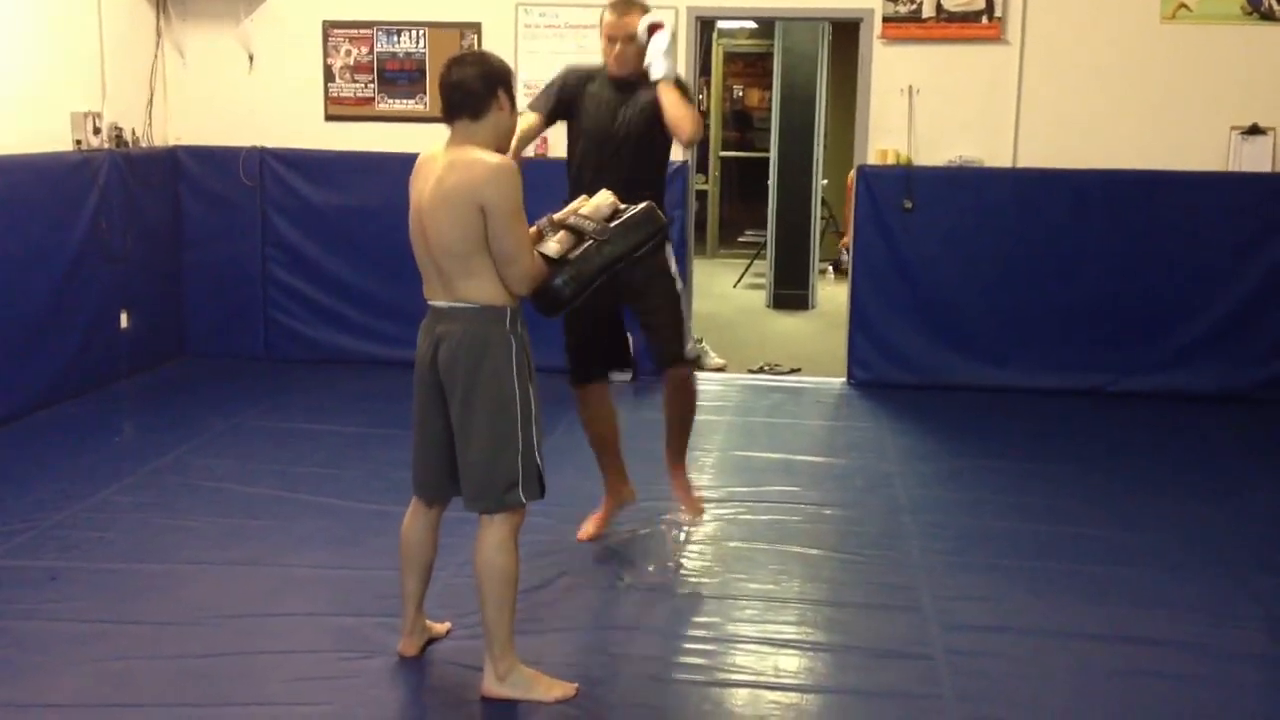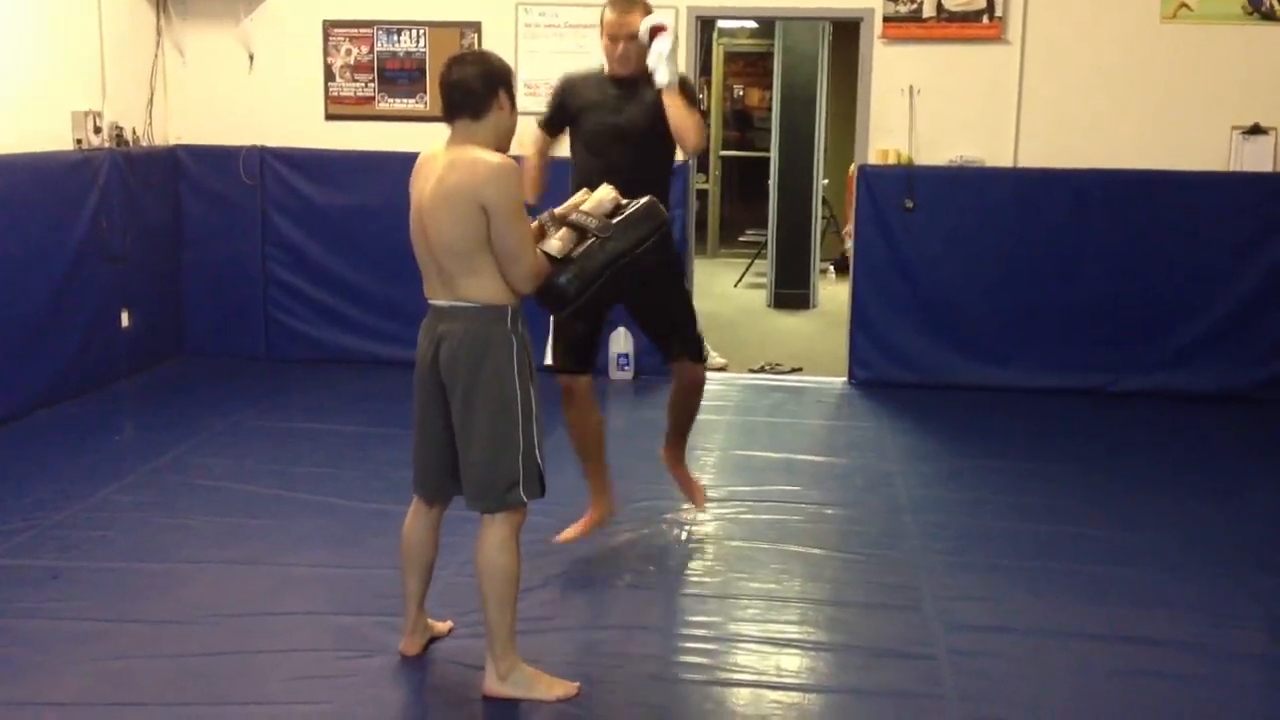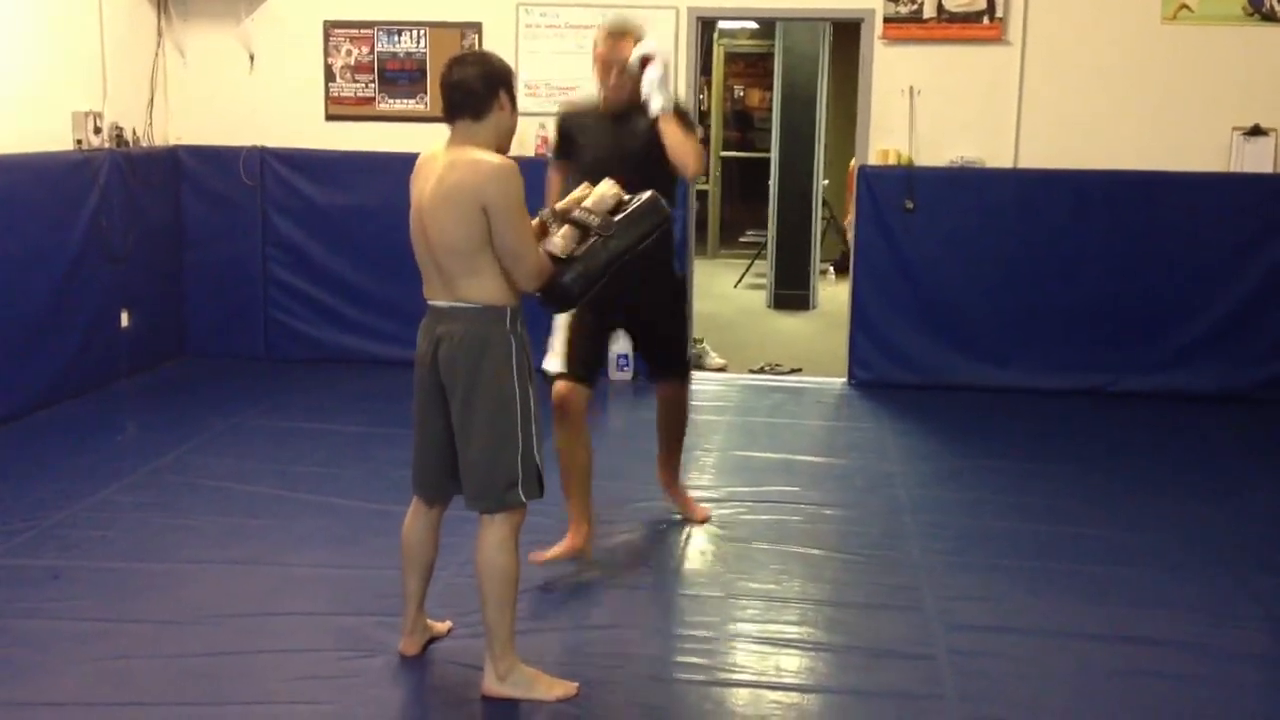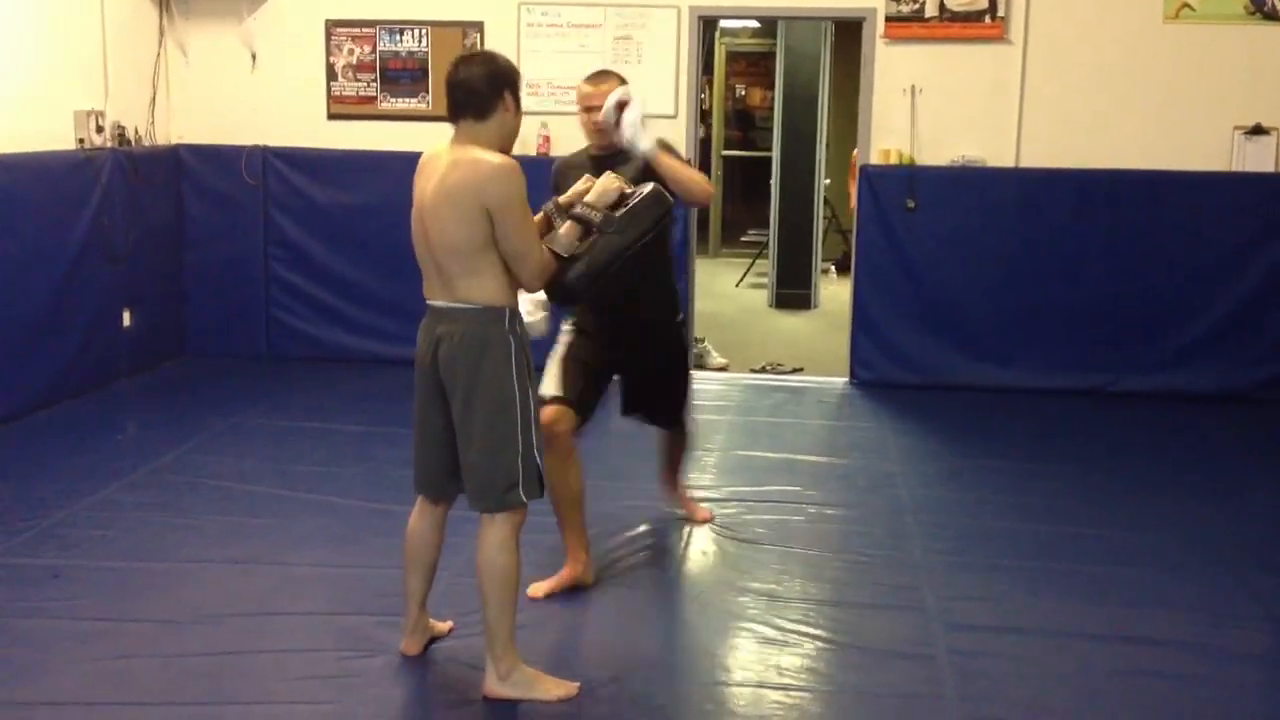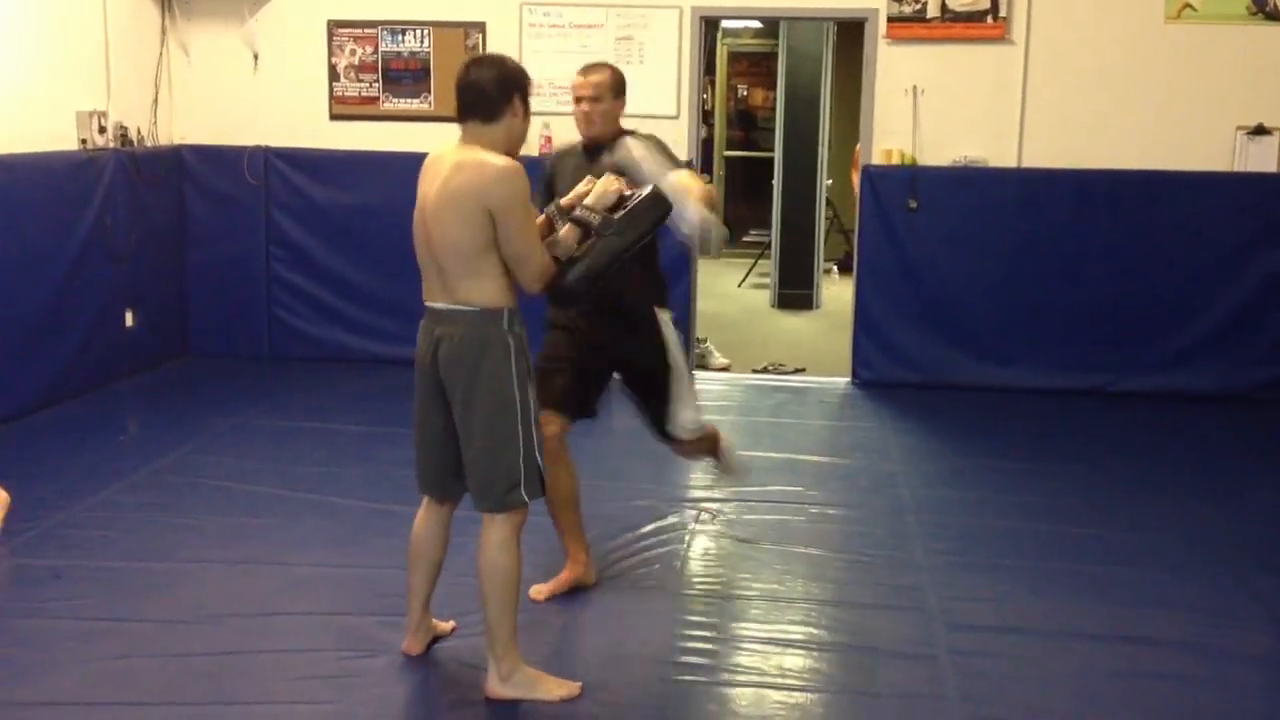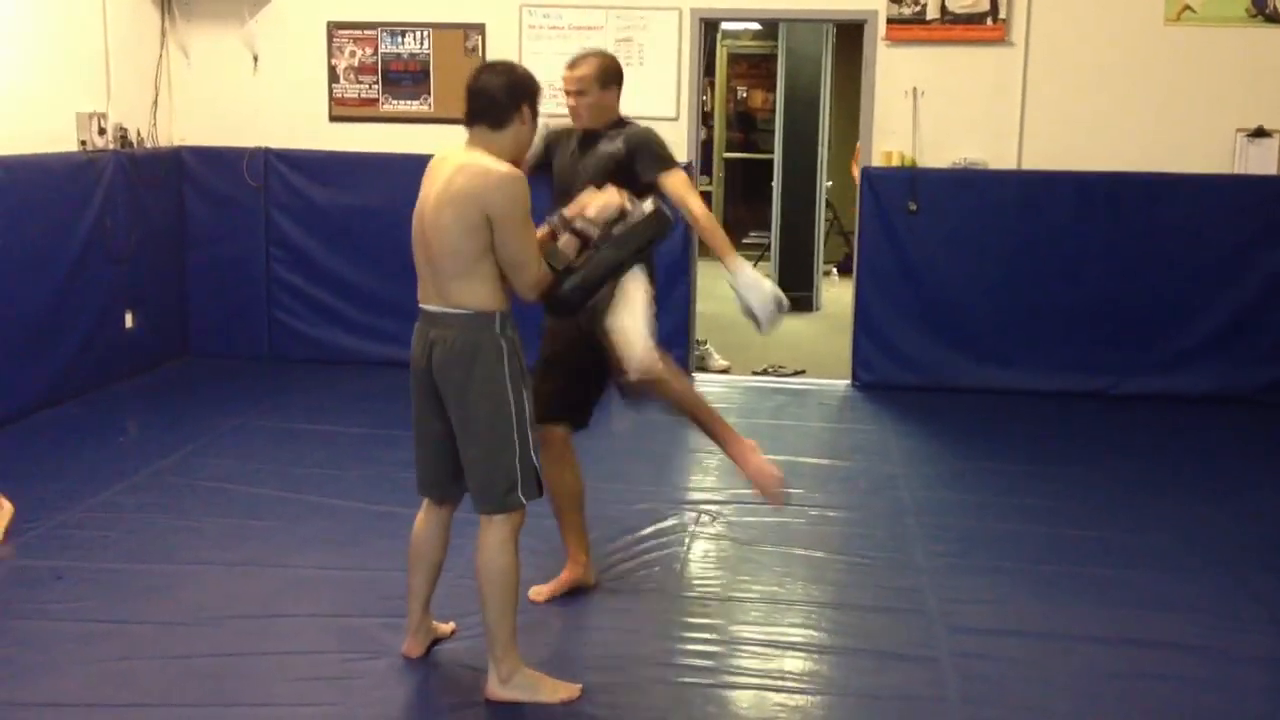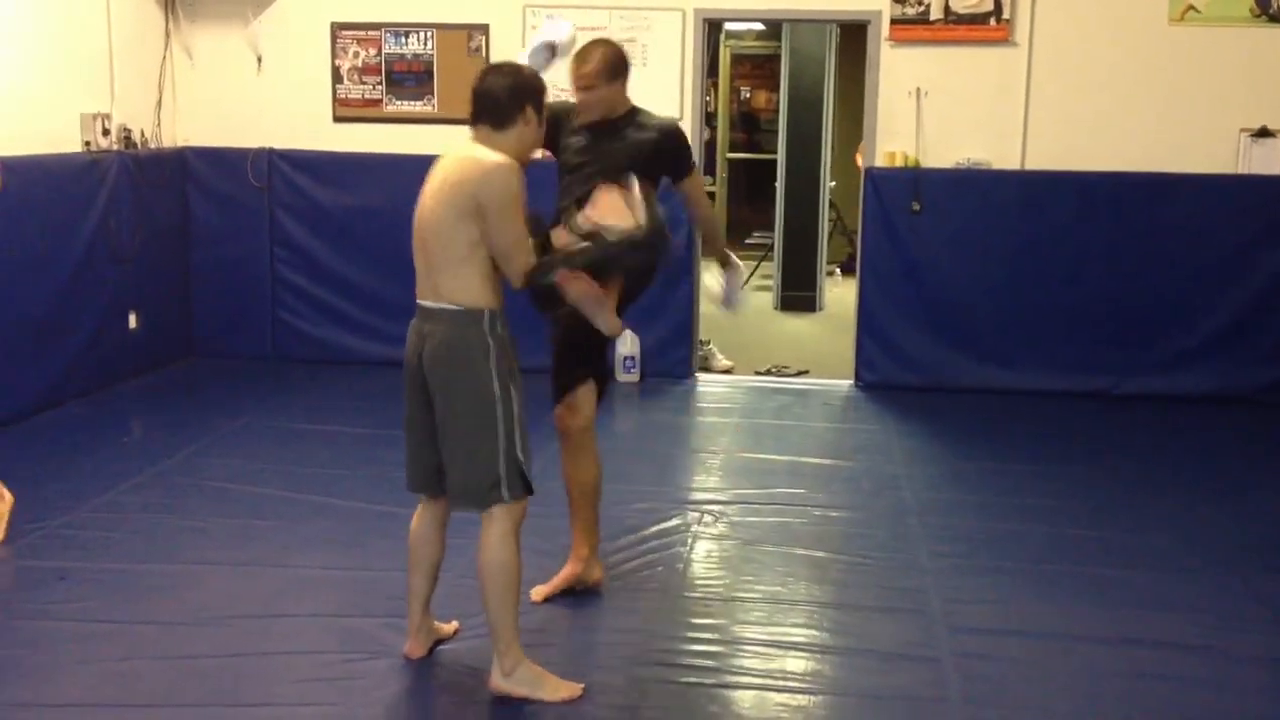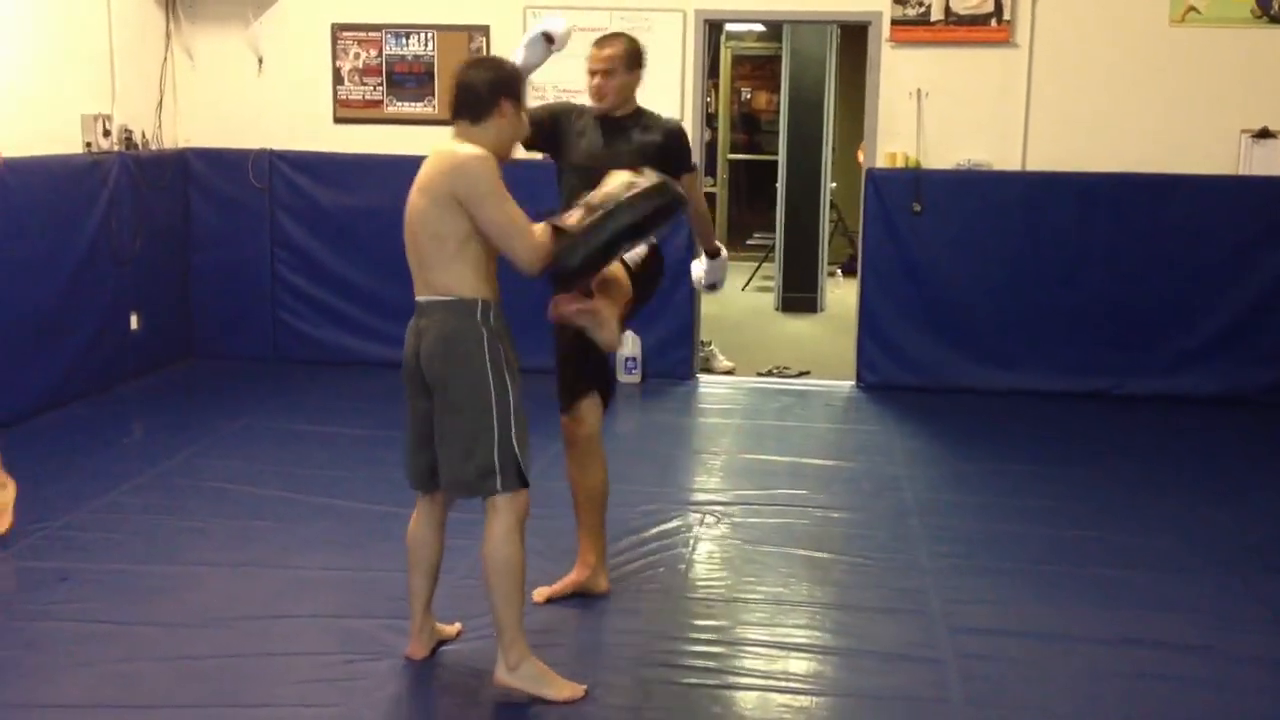
dt=0.1s
person 1, frame 1
left shoulder: (425, 167)
right shoulder: (495, 170)
right elbow: (521, 277)
left wrist: (549, 225)
left hip: (437, 330)
right hip: (487, 338)
left knee: (428, 495)
right knee: (501, 510)
left ankle: (412, 627)
right ankle: (502, 669)
person 1, frame 2
left shoulder: (425, 166)
right shoulder: (495, 171)
right elbow: (525, 277)
left hip: (438, 329)
right hip: (488, 338)
left knee: (430, 495)
right knee: (503, 509)
left ankle: (413, 626)
right ankle: (503, 668)
person 1, frame 3
left shoulder: (426, 167)
right shoulder: (496, 171)
right elbow: (528, 276)
left hip: (437, 329)
right hip: (487, 338)
left knee: (429, 495)
right knee: (503, 509)
left ankle: (413, 627)
right ankle: (502, 668)
person 1, frame 4
left shoulder: (431, 164)
right shoulder: (498, 171)
right elbow: (532, 273)
left wrist: (566, 203)
right wrist: (574, 229)
left hip: (437, 331)
right hip: (487, 339)
left knee: (434, 495)
right knee: (503, 509)
left ankle: (415, 626)
right ankle: (504, 669)
person 1, frame 5
left shoulder: (436, 165)
right shoulder: (502, 173)
right elbow: (532, 276)
left wrist: (568, 205)
right wrist: (573, 232)
left hip: (437, 332)
right hip: (487, 340)
left knee: (439, 496)
right knee: (505, 509)
left ankle: (418, 626)
right ankle: (505, 669)
person 1, frame 6
left shoulder: (444, 165)
right shoulder: (501, 180)
right elbow: (528, 284)
left wrist: (569, 220)
right wrist: (569, 234)
left hip: (432, 335)
right hip: (478, 343)
left knee: (441, 496)
right knee: (503, 511)
left ankle: (418, 627)
right ankle: (507, 672)
person 1, frame 7
left shoulder: (450, 164)
right shoulder: (496, 171)
right elbow: (520, 270)
right wrist: (574, 237)
left hip: (427, 331)
right hip: (469, 338)
left knee: (435, 496)
right knee: (502, 505)
left ankle: (420, 628)
right ankle: (510, 665)
person 1, frame 8
left shoulder: (443, 161)
right shoulder: (470, 163)
left elbow: (504, 240)
right elbow: (530, 255)
right wrist: (593, 207)
left hip: (428, 329)
right hip: (466, 332)
left knee: (434, 492)
right knee: (506, 497)
left ankle: (421, 630)
right ankle: (515, 660)
person 2, frame 1
left shoulder: (665, 88)
right shoulder: (575, 83)
left elbow: (690, 134)
right elbow: (526, 128)
left wrist: (661, 71)
left hip: (643, 249)
left knee: (677, 364)
right knee: (587, 380)
left ankle: (676, 470)
right ankle: (616, 490)
person 2, frame 2
left shoulder: (668, 87)
right shoulder: (575, 89)
left elbow: (694, 143)
right elbow: (540, 153)
left wrist: (664, 73)
left hip: (651, 252)
left knee: (689, 364)
right knee: (571, 380)
left ankle: (675, 461)
right ankle: (599, 499)
person 2, frame 3
left shoulder: (664, 115)
right shoulder: (574, 121)
left elbow: (693, 168)
right elbow: (558, 185)
left wrist: (659, 103)
left hip: (652, 274)
left knee: (673, 384)
right knee: (565, 394)
left ankle: (669, 478)
right ankle: (579, 530)
person 2, frame 4
left shoulder: (648, 157)
right shoulder: (566, 169)
left elbow: (703, 196)
left wrist: (647, 147)
left hip: (653, 317)
right hip: (590, 319)
left knee: (673, 422)
right knee: (554, 422)
left ankle: (673, 486)
right ankle: (577, 561)
person 2, frame 5
right shoulder: (561, 164)
left elbow: (699, 191)
left wrist: (684, 199)
left hip: (639, 312)
right hip: (578, 315)
left knee: (682, 433)
right knee: (545, 429)
left ankle: (714, 447)
right ankle: (577, 563)
person 2, frame 6
left shoulder: (635, 141)
right shoulder: (556, 141)
left elbow: (689, 202)
left wrist: (741, 269)
left hip: (617, 278)
left knee: (640, 366)
right knee: (549, 434)
left ankle: (736, 445)
right ankle: (577, 563)
person 2, frame 7
left shoulder: (659, 134)
right shoulder: (562, 119)
left elbow: (696, 201)
left wrist: (727, 265)
left hip: (620, 262)
right knee: (573, 421)
right ankle: (583, 560)
person 2, frame 8
left shoulder: (663, 133)
right shoulder: (564, 119)
left elbow: (692, 198)
left wrist: (713, 254)
right wrist: (524, 63)
left hip: (629, 256)
left knee: (609, 276)
right knee: (580, 423)
right ankle: (590, 567)
